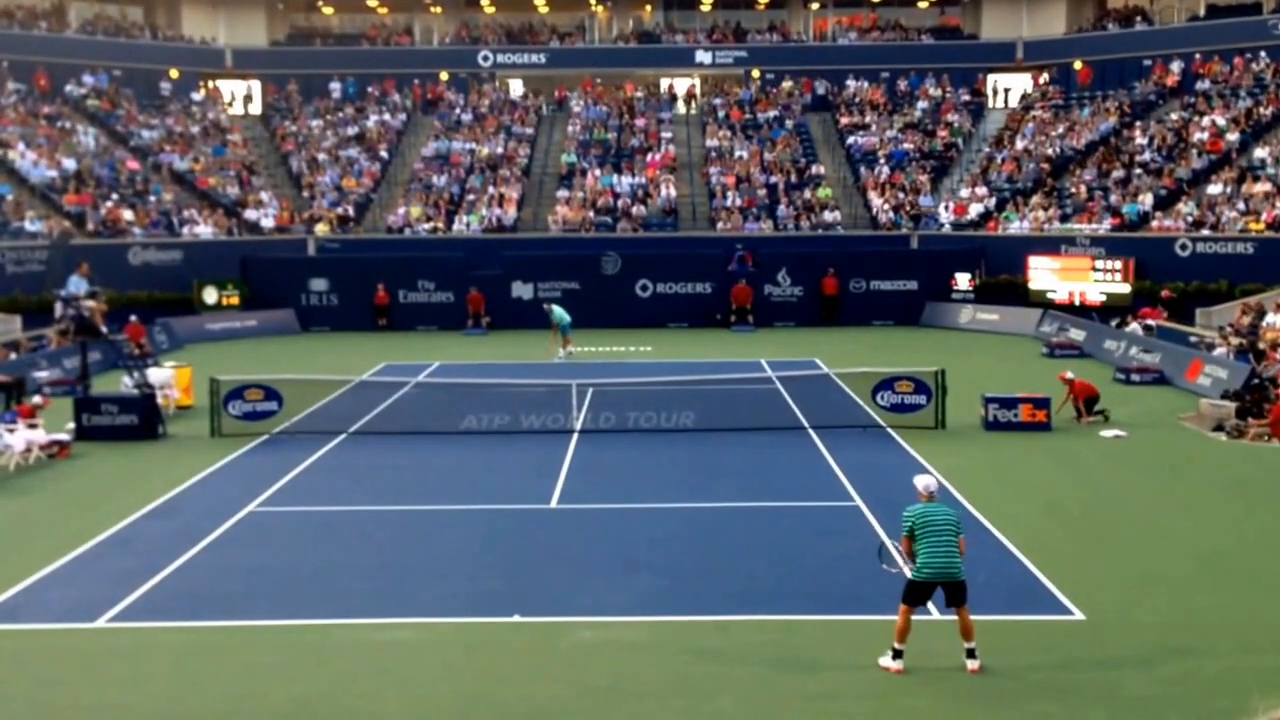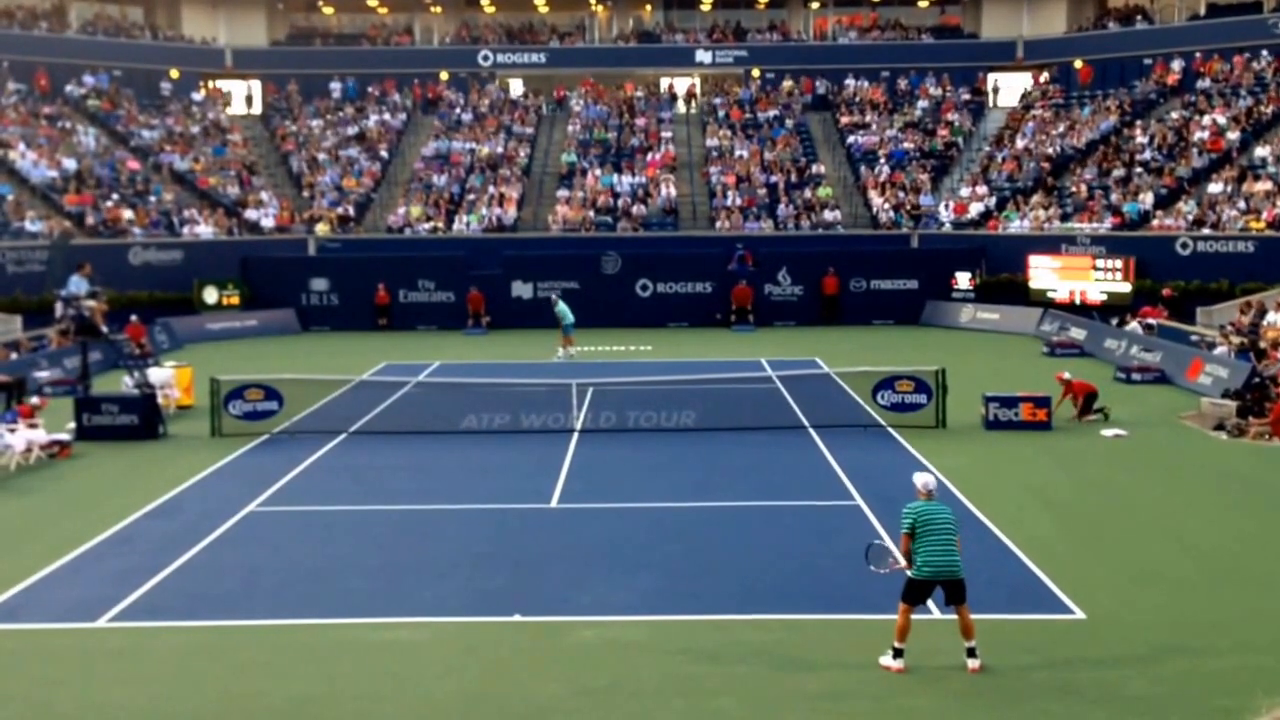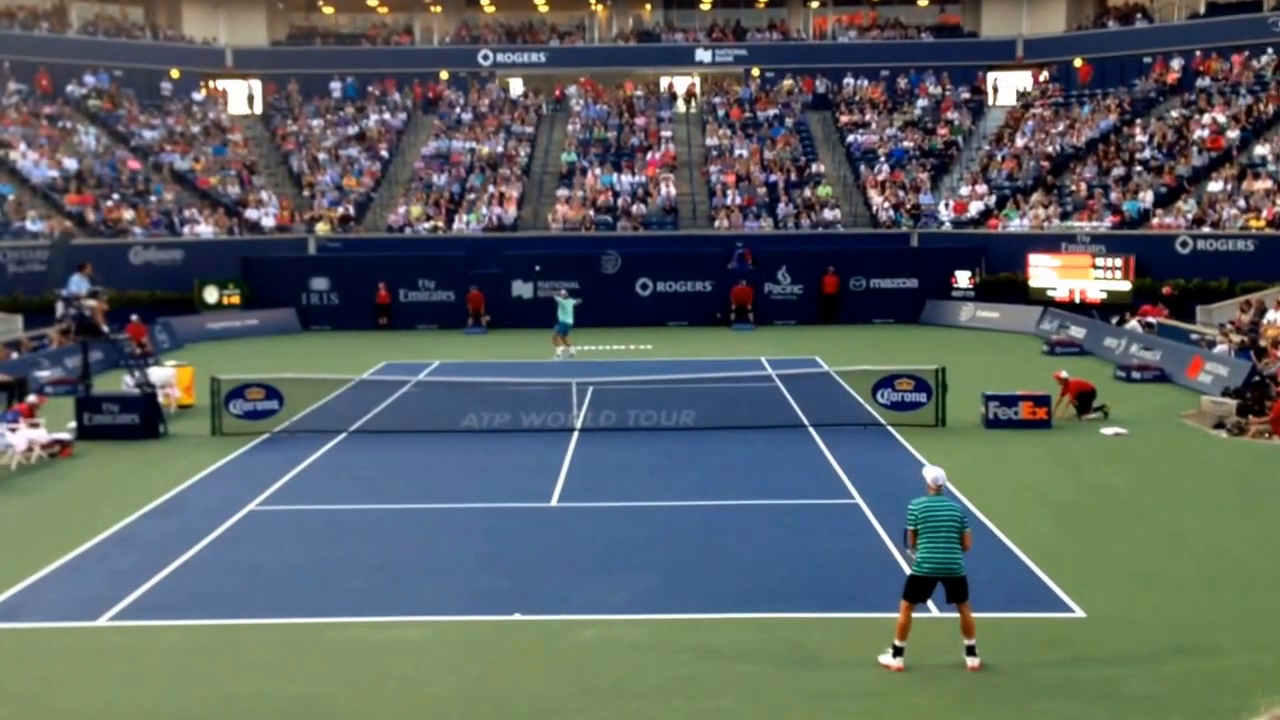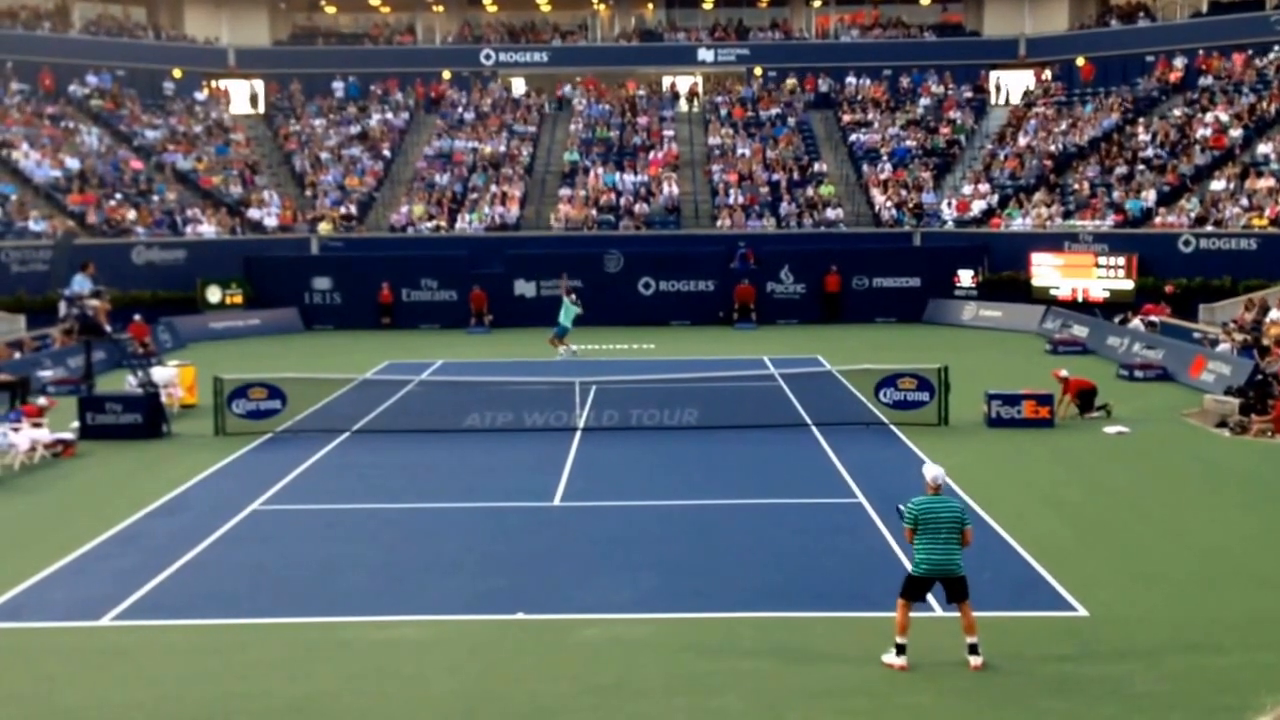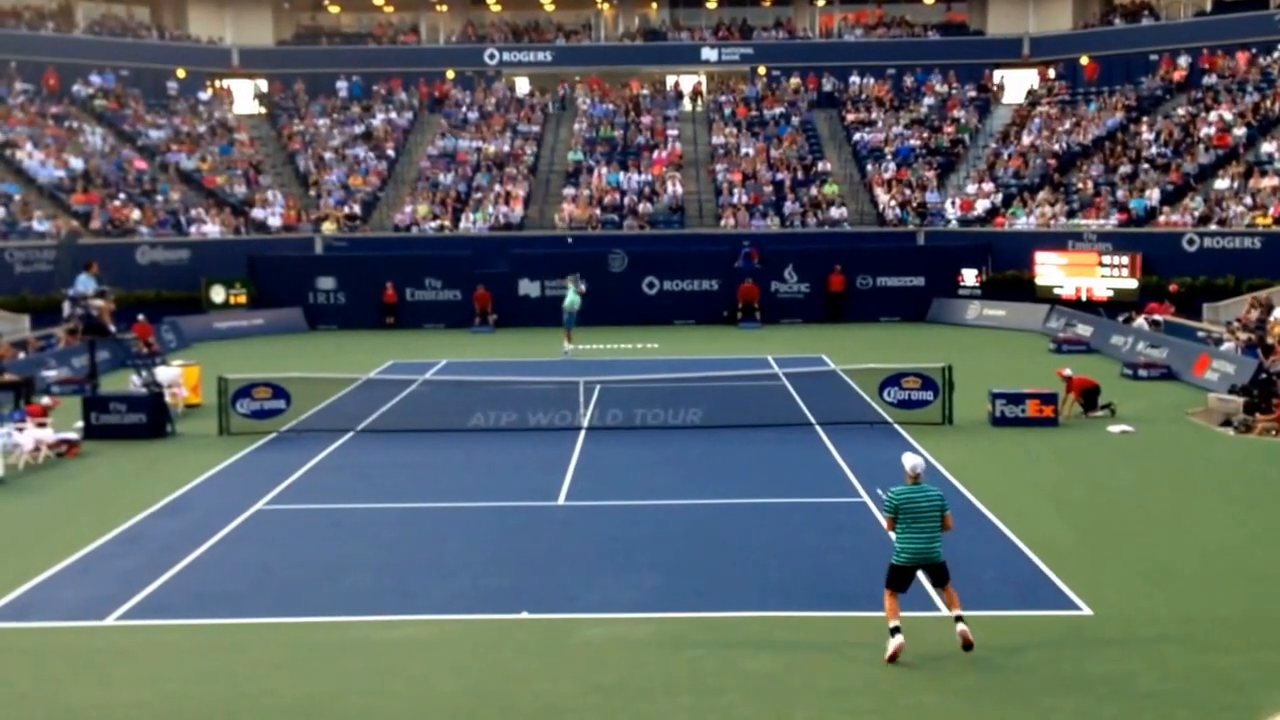
dt=0.4s
person 1, frame 1
left shoulder: (911, 512)
right shoulder: (951, 513)
left elbow: (907, 550)
right elbow: (961, 549)
left hip: (924, 572)
right hip: (953, 571)
left knee: (905, 611)
right knee: (962, 611)
left ankle: (896, 659)
right ankle: (972, 658)
person 1, frame 2
left shoulder: (911, 509)
right shoulder: (948, 511)
left elbow: (905, 547)
right elbow: (956, 547)
left wrist: (909, 563)
left hip: (924, 571)
right hip: (953, 569)
left knee: (904, 610)
right knee: (962, 610)
left ankle: (897, 658)
right ankle: (972, 657)
person 1, frame 3
left shoulder: (916, 506)
right shoulder: (957, 508)
left elbow: (911, 542)
right elbow: (967, 544)
left hip: (925, 567)
right hip: (954, 567)
left knee: (906, 607)
right knee: (964, 608)
left ankle: (897, 657)
right ankle: (972, 656)
person 1, frame 4
left shoulder: (914, 505)
right shoulder: (958, 506)
left elbow: (910, 538)
right elbow: (968, 540)
left hip: (923, 567)
right hip: (953, 567)
left knee: (903, 605)
right knee: (964, 607)
left ankle: (900, 655)
right ankle: (974, 654)
person 1, frame 5
left shoulder: (894, 494)
right shoulder: (937, 494)
left elbow: (890, 526)
right elbow: (948, 525)
left hip: (904, 556)
right hip: (933, 555)
left knee: (890, 594)
right knee: (947, 589)
left ankle: (896, 636)
right ankle: (960, 625)
